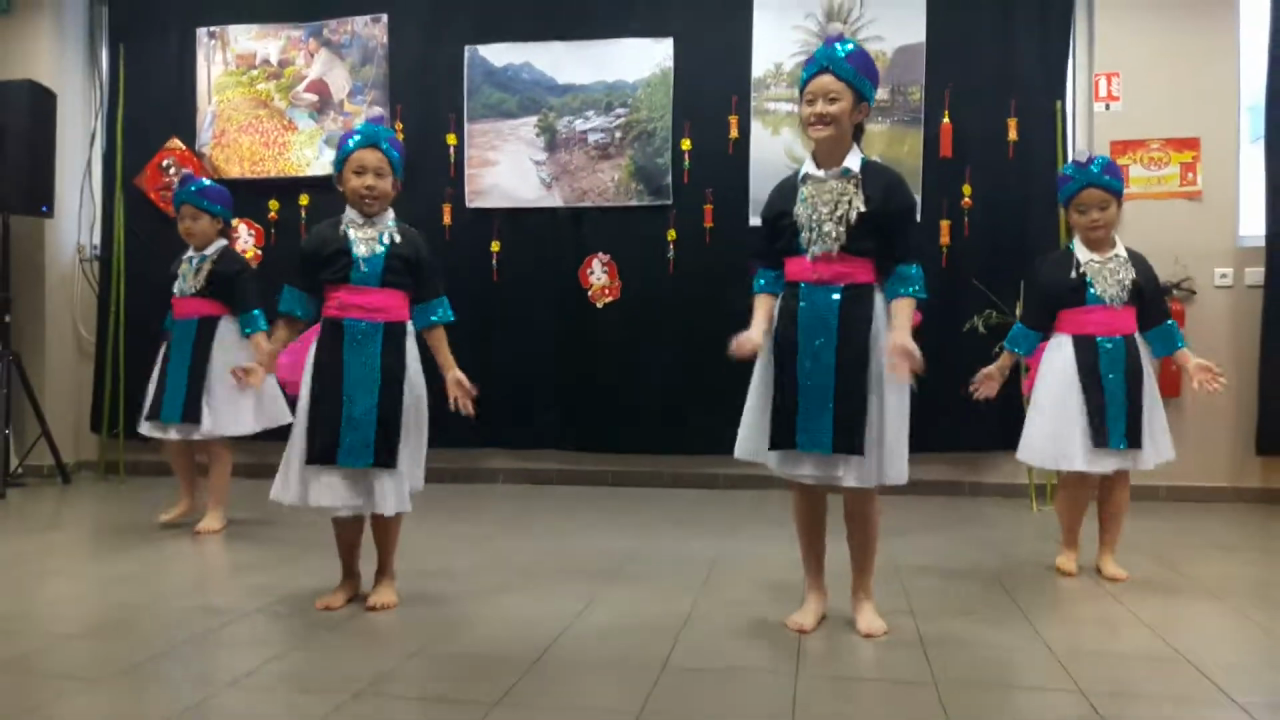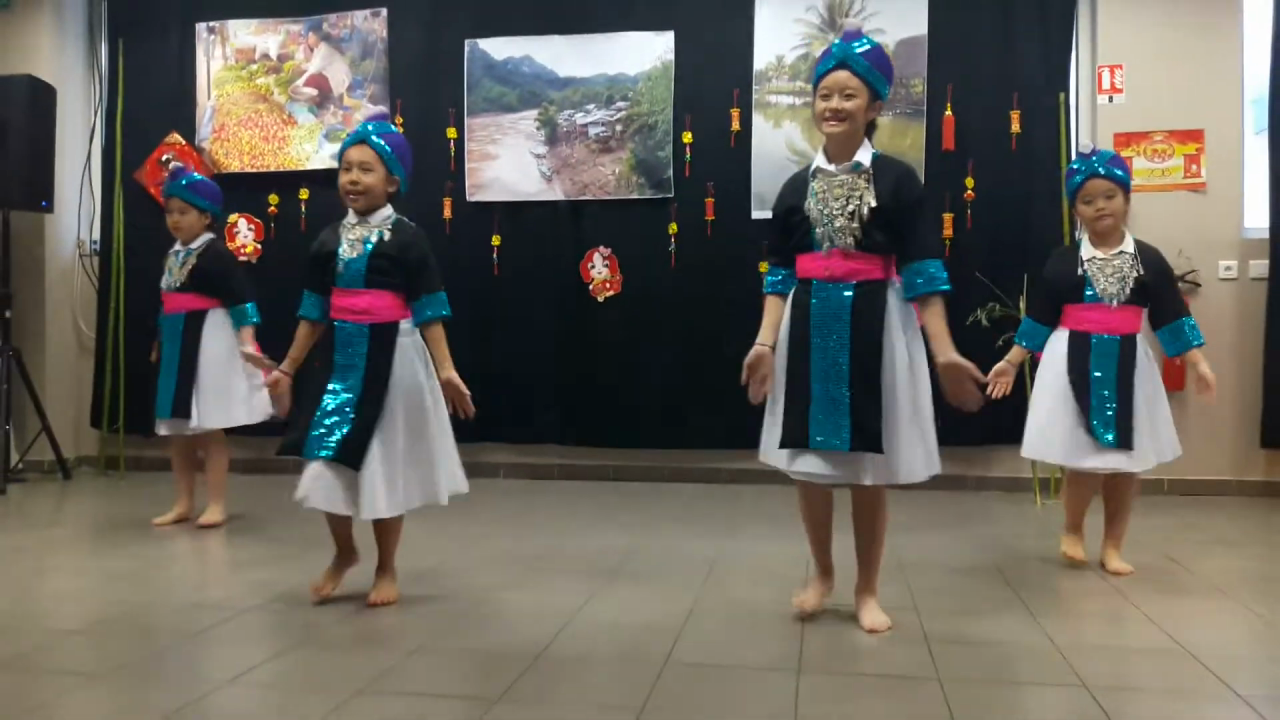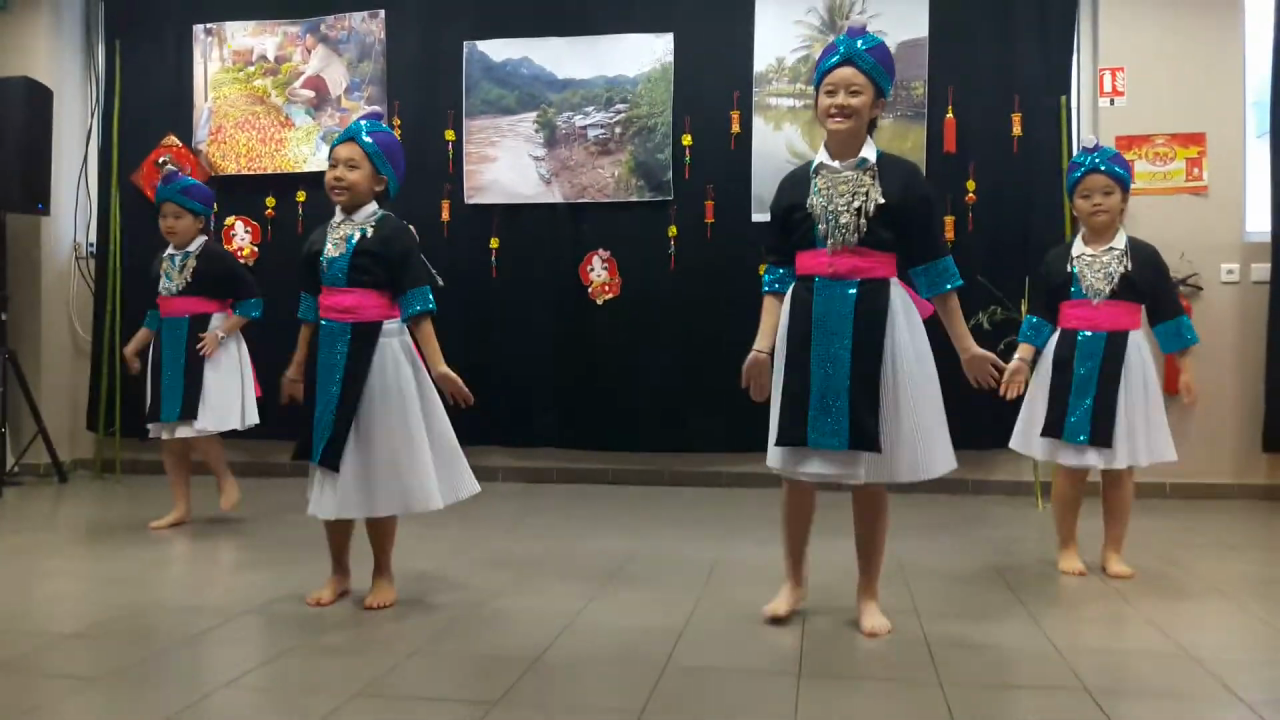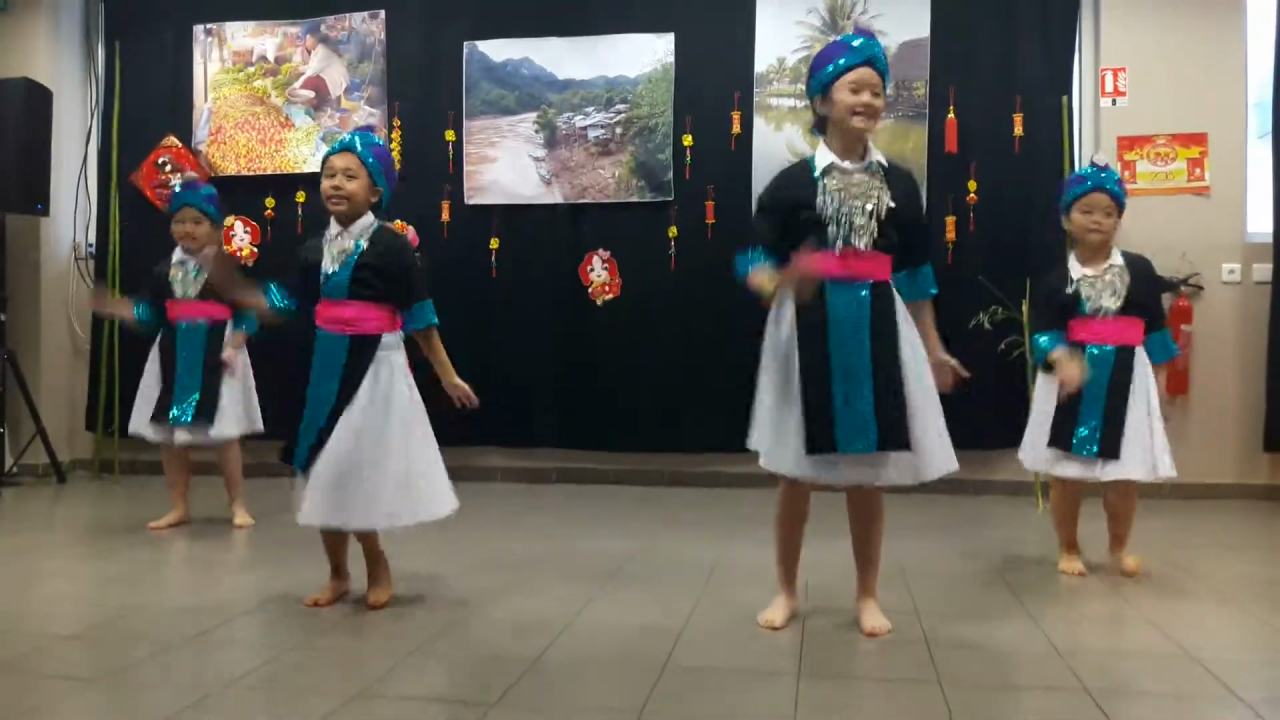
dt=0.2s
person 1, frame 1
left shoulder: (885, 186)
right shoulder: (785, 193)
left elbow: (904, 274)
right elbow: (769, 276)
left wrist: (900, 336)
right wrist: (756, 331)
left hip: (860, 328)
right hip: (795, 329)
left knee: (856, 472)
right knee: (802, 469)
left ankle: (864, 596)
right ankle: (815, 591)
person 1, frame 2
left shoulder: (897, 179)
right shoulder: (796, 187)
left elbow: (923, 270)
right elbow: (780, 275)
left wrist: (944, 351)
right wrist: (765, 343)
left hip: (875, 323)
right hip: (808, 325)
left knee: (870, 469)
right knee: (805, 464)
left ankle: (868, 592)
right ankle: (822, 571)
person 1, frame 3
left shoulder: (902, 178)
right shoulder: (795, 184)
left elbow: (931, 266)
right elbow: (778, 272)
left wrist: (966, 345)
right wrist: (763, 344)
left hip: (878, 322)
right hip: (809, 323)
left knee: (870, 468)
right knee: (798, 465)
left ankle: (868, 596)
right ankle: (793, 579)
person 1, frame 4
left shoulder: (898, 183)
right shoulder: (792, 181)
left elbow: (914, 272)
right elbow: (754, 259)
left wrist: (933, 348)
right wrist: (781, 282)
left hip: (877, 325)
right hip: (808, 324)
left knee: (869, 469)
right knee: (800, 468)
left ankle: (867, 596)
right ankle: (786, 589)
person 2, frame 1
left shoulder: (409, 242)
right shoulder: (323, 238)
left elbow: (431, 313)
right elbow: (297, 305)
left wrist: (451, 369)
right wrist: (267, 359)
left hip: (391, 359)
right hip: (336, 356)
left knee: (385, 467)
right knee: (338, 469)
left ankle: (385, 574)
right ankle: (349, 575)
person 2, frame 2
left shoulder: (407, 237)
right shoulder: (328, 240)
left elbow: (429, 310)
right elbow: (314, 310)
left wrist: (445, 370)
right wrist: (288, 367)
left hip: (392, 357)
right hip: (341, 357)
left knee: (384, 467)
right knee: (328, 465)
left ankle: (386, 571)
right ankle: (343, 553)
person 2, frame 3
left shoulder: (392, 233)
right shoulder: (319, 240)
left elbow: (415, 305)
right elbow: (311, 310)
left wrist: (437, 366)
right wrist: (297, 367)
left hip: (379, 354)
right hip: (332, 357)
left knee: (378, 466)
right knee: (333, 464)
left ankle: (383, 574)
right ankle: (339, 572)
person 2, frame 4
left shoulder: (392, 246)
right shoulder: (315, 248)
left elbow: (419, 317)
right elbow: (285, 307)
left wrist: (447, 376)
right wrist: (233, 285)
left hip: (374, 367)
right hip: (326, 366)
left knee: (356, 475)
right knee: (323, 475)
left ankle: (378, 567)
right ankle: (338, 575)
person 3, frame 1
left shoulder: (1137, 264)
right shoulder: (1055, 266)
left elbow: (1156, 322)
right elbow: (1032, 322)
left wrist: (1189, 361)
right wrist: (1001, 367)
left hip: (1126, 369)
right hip: (1074, 369)
left knee: (1119, 469)
right knee: (1080, 469)
left ankle: (1107, 553)
right ankle: (1068, 547)
person 3, frame 2
left shoulder: (1149, 259)
right shoulder: (1063, 261)
left elbow: (1171, 317)
right elbow: (1039, 318)
left wrist: (1197, 362)
right wrist: (1012, 361)
left hip: (1127, 366)
right hip: (1074, 365)
left knee: (1125, 466)
right knee: (1086, 463)
left ankle: (1112, 547)
right ankle: (1072, 531)
person 3, frame 3
left shoulder: (1143, 256)
right shoulder: (1058, 259)
left elbow: (1168, 314)
right elbow: (1040, 316)
left wrist: (1185, 366)
right wrist: (1022, 359)
left hip: (1122, 362)
right hip: (1069, 363)
left knee: (1118, 464)
right knee: (1070, 462)
left ankle: (1113, 551)
right ankle: (1067, 546)
person 3, frame 4
left shoulder: (1139, 269)
right shoulder: (1058, 278)
left elbow: (1155, 328)
right elbow: (1046, 333)
left wrist: (1159, 378)
right wrist: (1063, 362)
left hip: (1125, 378)
right hip: (1073, 378)
left knee: (1123, 477)
right knee: (1067, 475)
left ankle: (1120, 546)
right ankle: (1068, 548)
person 4, frame 1
left shoulder: (231, 263)
right shoulder: (182, 263)
left elbow: (250, 313)
left wrist: (263, 353)
right wrist: (169, 353)
left hip: (218, 351)
right hip: (181, 350)
left knee: (213, 434)
right knee: (169, 429)
left ankle: (216, 510)
right ankle: (187, 497)
person 4, frame 2
left shoulder: (217, 255)
right shoulder: (172, 256)
left elbow: (241, 303)
left wrist: (248, 346)
right wrist: (159, 345)
left hip: (210, 344)
right hip: (176, 345)
left knee: (208, 427)
right knee: (175, 428)
left ankle: (217, 503)
right ankle: (183, 503)
person 4, frame 3
left shoulder: (216, 257)
right shoulder: (163, 261)
left elbow: (252, 301)
left wrist: (221, 332)
right wrist: (135, 345)
left hip: (205, 349)
right hip: (170, 349)
left knee: (197, 428)
right knee: (168, 432)
left ankle: (227, 479)
right ankle: (181, 507)
person 4, frame 4
right shoulder: (166, 268)
left elbow: (246, 316)
right elbow: (148, 311)
left wrist: (232, 350)
right wrist: (113, 306)
left hip: (214, 355)
right hip: (174, 354)
left knee: (222, 434)
right knee: (170, 436)
left ankle: (238, 504)
right ankle: (179, 507)
